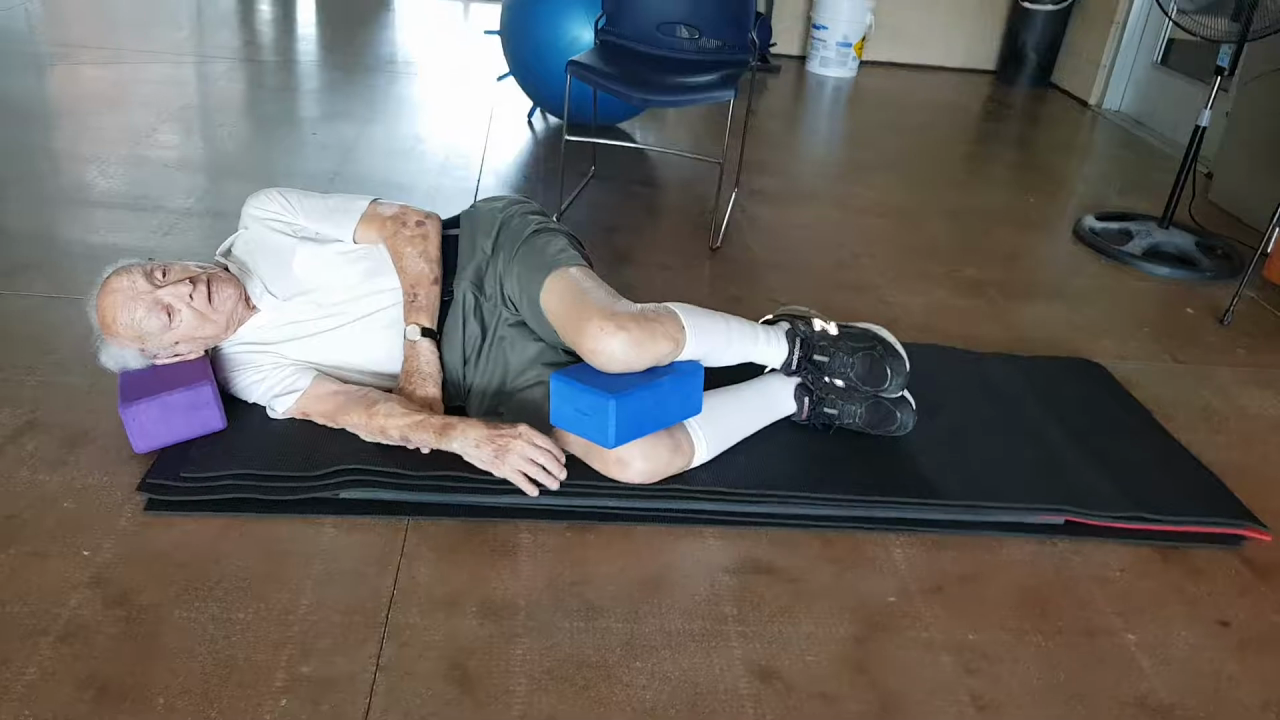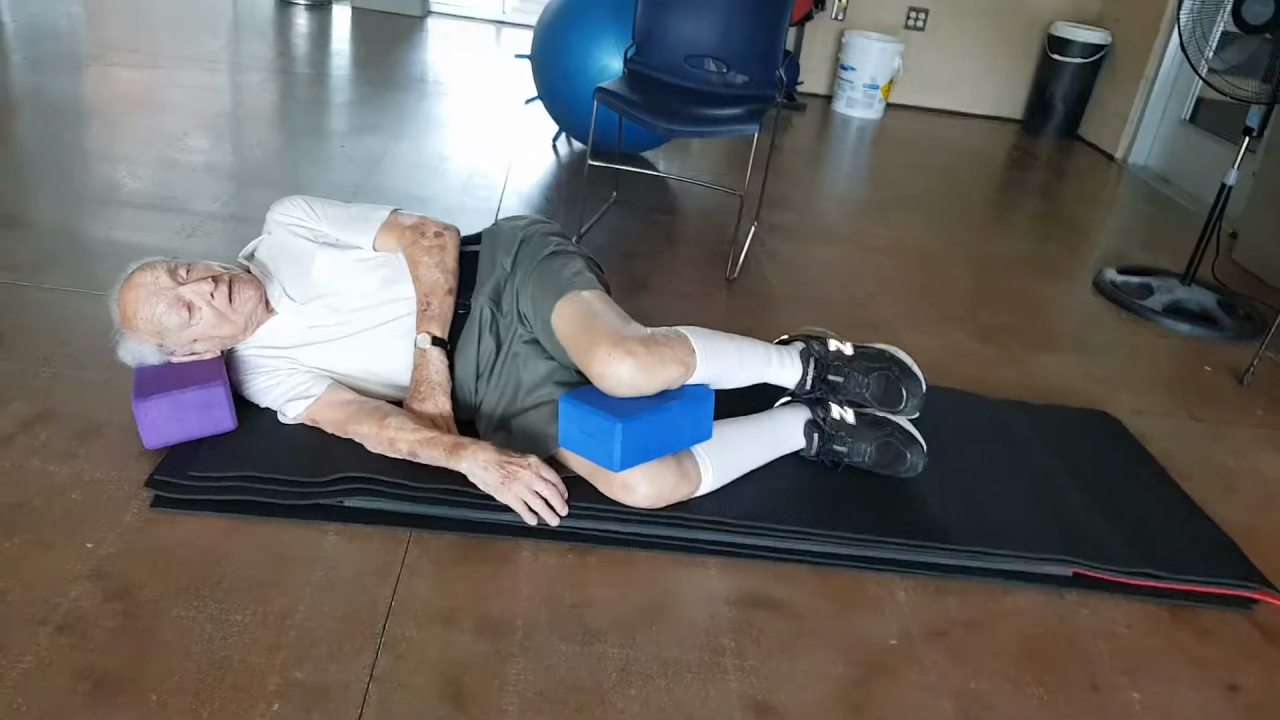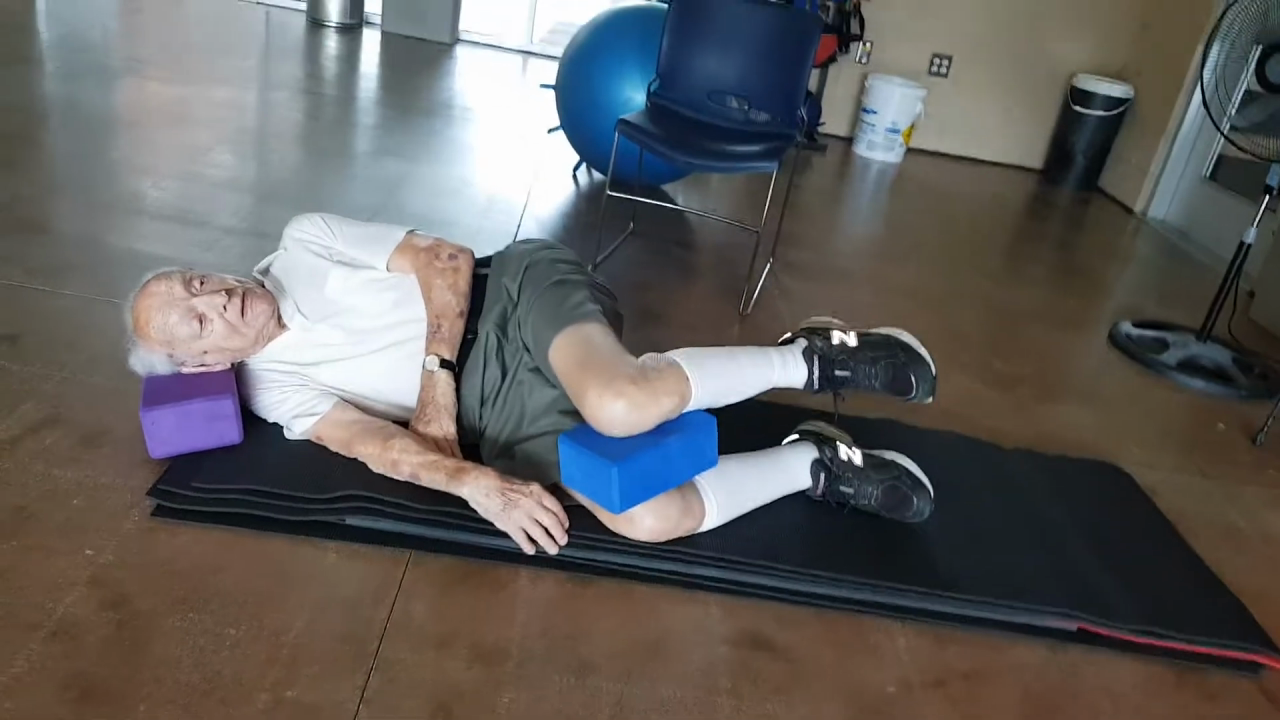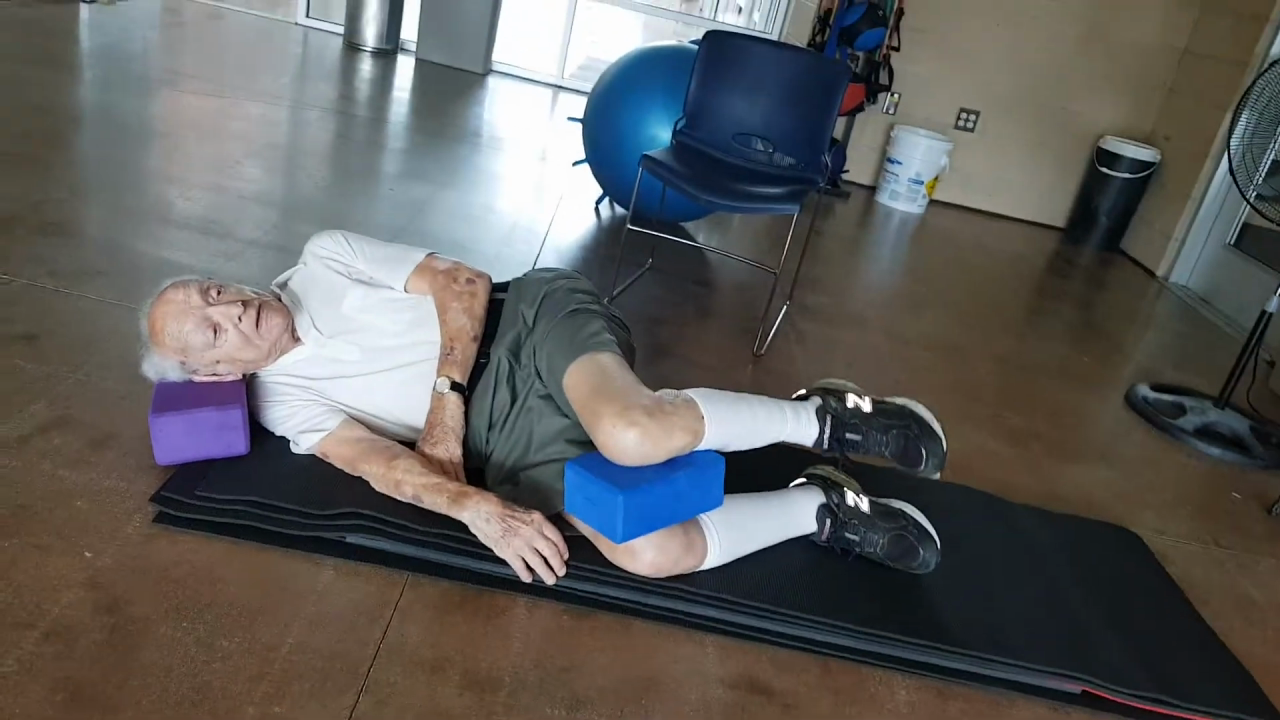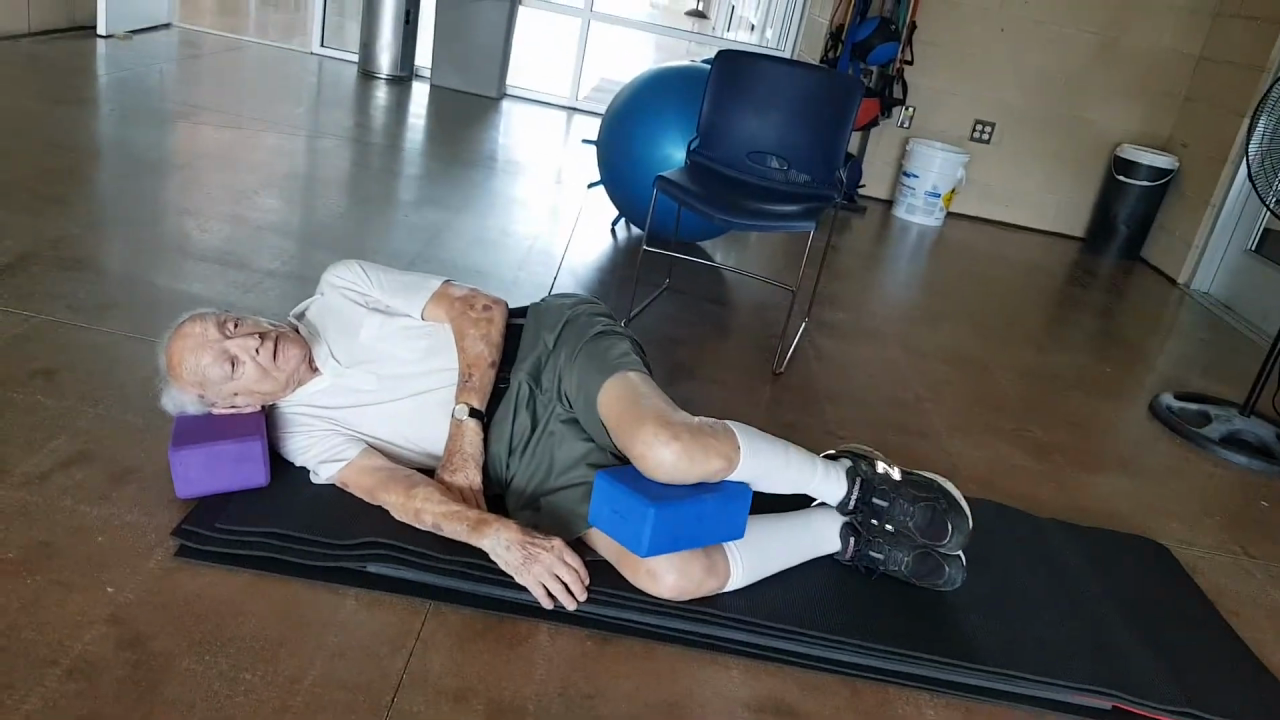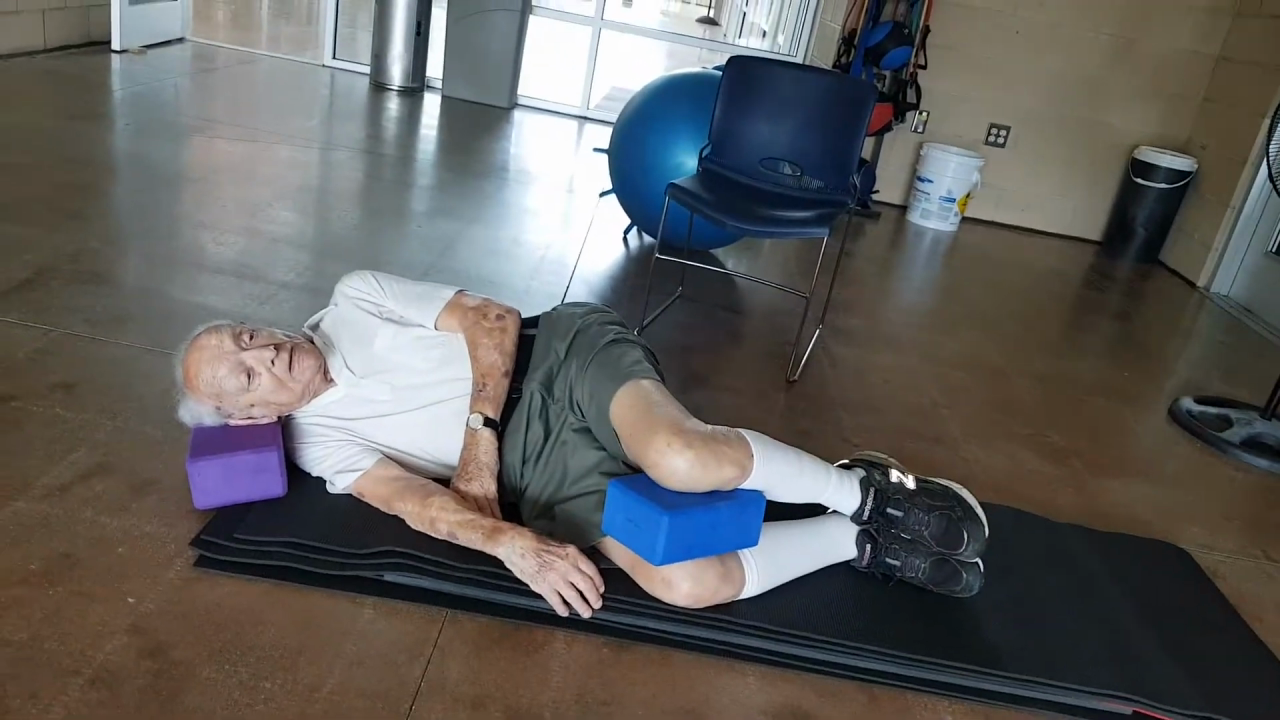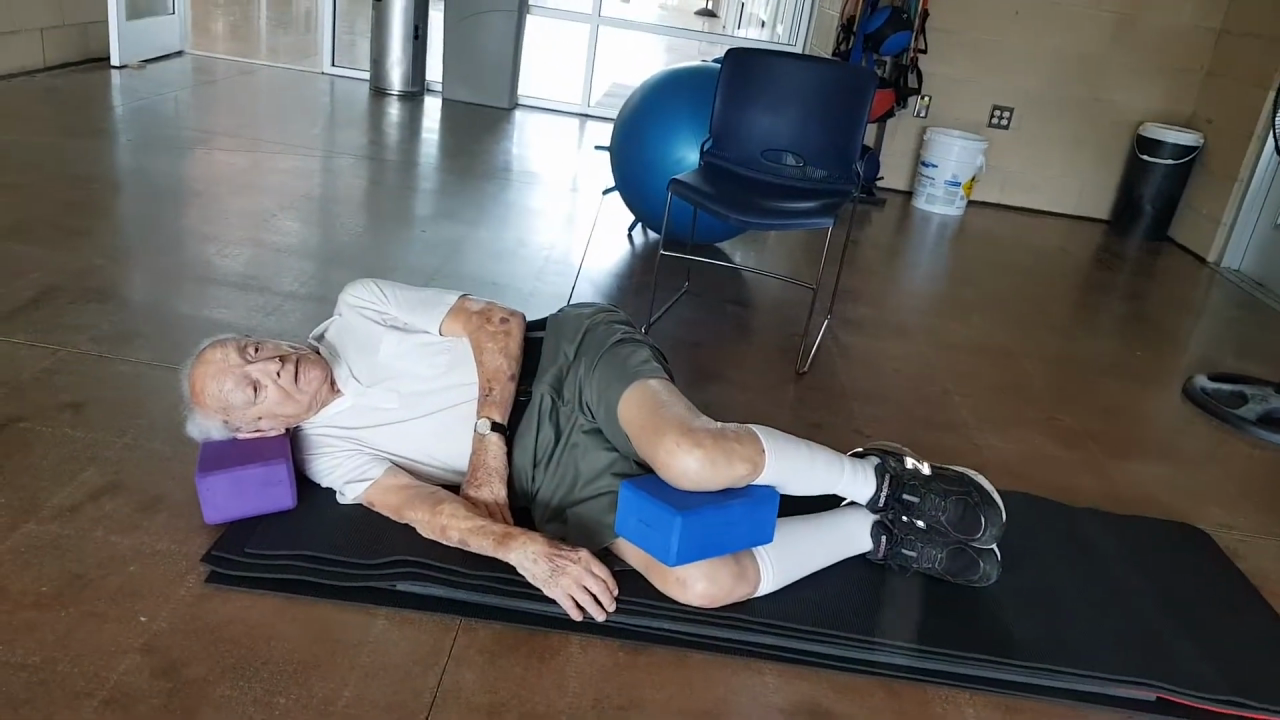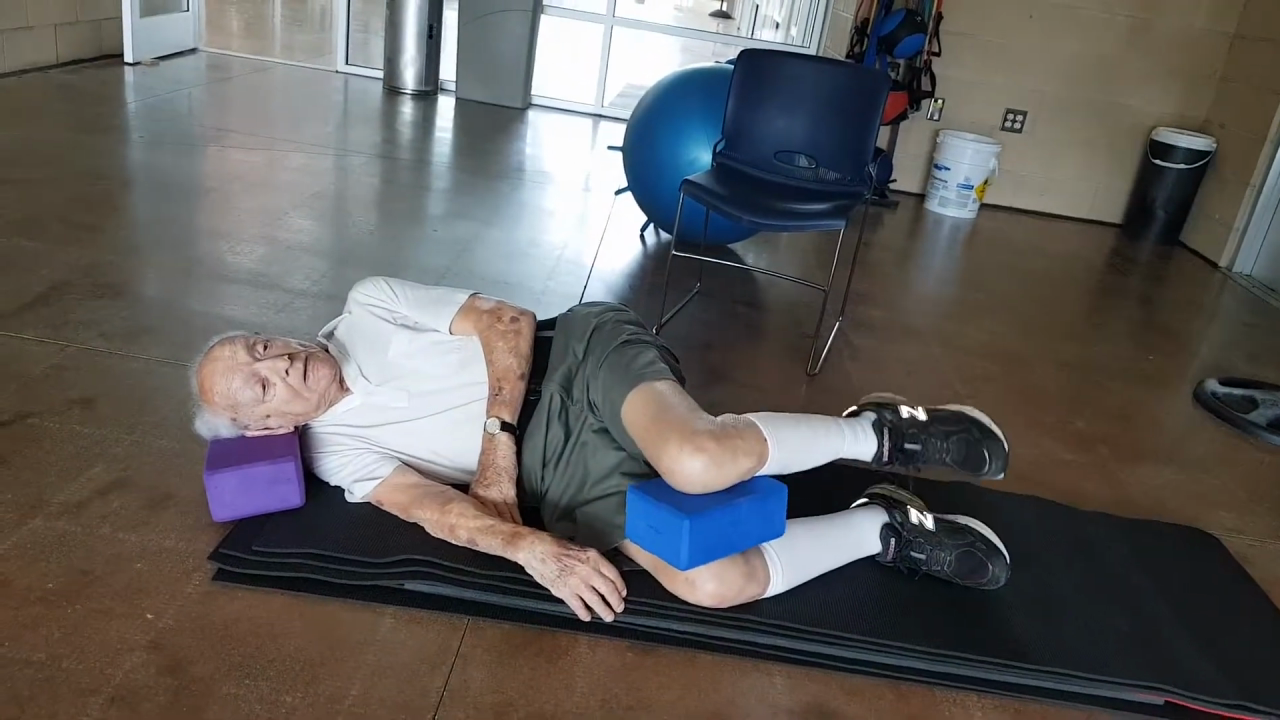
dt=0.4s
person 1, frame 1
left shoulder: (263, 220)
right shoulder: (250, 373)
left elbow: (412, 226)
right elbow: (362, 415)
left wrist: (417, 344)
right wrist: (465, 435)
right hip: (478, 369)
left knee: (615, 340)
right knee: (638, 458)
left ankle: (787, 343)
right ankle: (796, 396)
person 1, frame 2
left shoulder: (287, 226)
right shoulder: (263, 376)
left elbow: (431, 238)
right elbow: (370, 426)
left wrist: (425, 348)
right wrist: (473, 460)
right hip: (490, 385)
left knee: (624, 364)
right knee: (645, 485)
left ankle: (803, 366)
right ankle: (806, 427)
person 1, frame 3
left shoulder: (303, 242)
right shoulder: (273, 392)
left elbow: (446, 260)
right elbow: (378, 444)
left wrist: (434, 373)
right wrist: (474, 482)
right hip: (498, 413)
left knee: (618, 403)
right knee: (648, 518)
left ankle: (810, 360)
right ankle: (815, 464)
person 1, frame 4
left shoulder: (323, 259)
right shoulder: (283, 403)
left elbow: (465, 284)
right elbow: (382, 465)
left wrist: (444, 395)
right wrist: (477, 510)
right hip: (506, 440)
left knee: (632, 433)
right knee: (652, 554)
left ankle: (821, 418)
right ankle: (822, 511)
person 1, frame 5
left shoulder: (340, 287)
right shoulder: (302, 433)
left elbow: (480, 311)
right elbow: (399, 491)
left wrist: (463, 423)
right wrist: (495, 534)
right hip: (530, 462)
left knee: (668, 448)
right knee: (671, 574)
left ankle: (846, 479)
right ankle: (845, 536)
person 1, frame 6
left shoulder: (354, 299)
right shoulder: (316, 443)
left elbow: (493, 319)
right elbow: (415, 502)
left wrist: (478, 428)
right wrist: (512, 545)
right hip: (541, 472)
left knee: (679, 458)
right knee: (686, 582)
left ankle: (861, 489)
right ankle: (861, 541)
person 1, frame 7
left shoulder: (357, 307)
right shoulder: (327, 453)
left elbow: (498, 323)
right elbow: (425, 509)
left wrist: (486, 437)
right wrist: (523, 547)
right hip: (555, 472)
left knee: (691, 456)
right knee: (699, 581)
left ankle: (876, 480)
right ankle: (878, 533)
person 1, frame 8
left shoulder: (367, 305)
right shoulder: (335, 454)
left elbow: (508, 322)
right elbow: (435, 509)
left wrist: (496, 435)
right wrist: (532, 550)
right hip: (563, 475)
left knee: (695, 460)
right knee: (711, 583)
left ankle: (877, 432)
right ankle: (886, 529)
